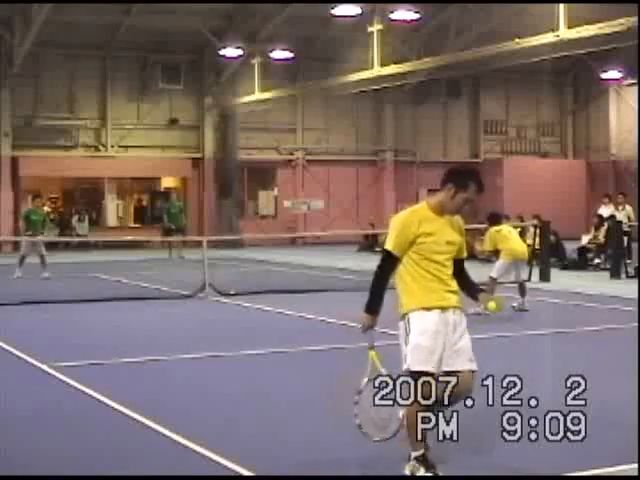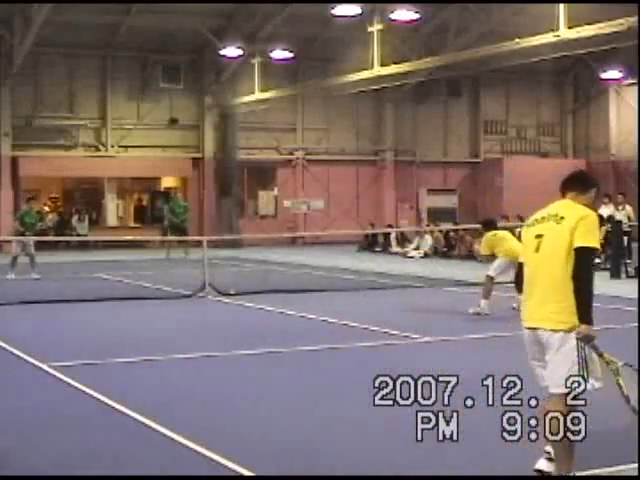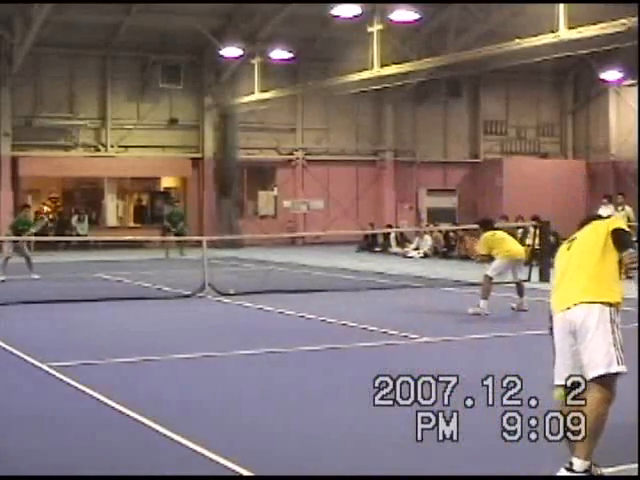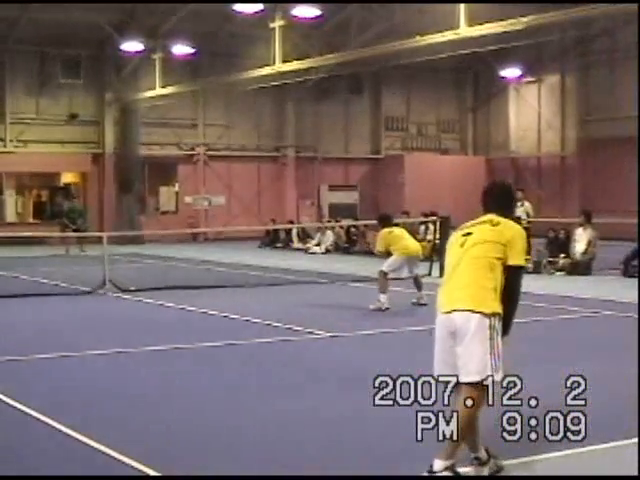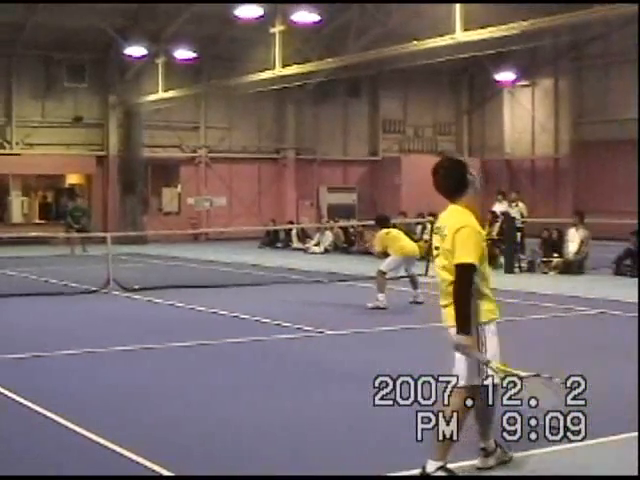
dt=1s
person 1, frame 1
left shoulder: (456, 225)
right shoulder: (410, 219)
right elbow: (385, 268)
left wrist: (476, 292)
right wrist: (371, 310)
left hip: (453, 311)
right hip: (421, 312)
left knee: (464, 384)
right knee: (421, 386)
left ankle: (415, 420)
right ankle: (417, 457)
person 1, frame 2
left shoulder: (535, 219)
right shoulder: (585, 216)
right elbow: (582, 272)
right wrist: (585, 319)
left hip: (531, 319)
right hip: (564, 320)
left knee: (556, 393)
right knee: (562, 398)
left ankle: (550, 458)
right ankle: (564, 472)
person 1, frame 3
left shoulder: (566, 247)
right shoulder: (610, 224)
right elbow: (621, 236)
left wrist: (558, 357)
right wrist: (629, 251)
left hip: (562, 311)
right hip: (595, 307)
right knee: (601, 388)
left ankle: (578, 463)
right ankle: (577, 467)
person 1, frame 4
left shoulder: (461, 231)
right shoulder: (513, 231)
right elbow: (511, 287)
right wrist: (503, 330)
left hip: (446, 310)
right hip: (477, 311)
left knee: (465, 389)
right knee: (473, 390)
left ankle: (480, 457)
right ankle: (441, 466)
person 1, frame 5
left shoulder: (448, 218)
right shoulder: (466, 225)
right elbow: (464, 281)
right wrist: (465, 331)
left hip: (467, 317)
right hip: (473, 319)
left knee: (484, 384)
right knee: (466, 391)
left ankle: (488, 449)
right ankle: (435, 465)
